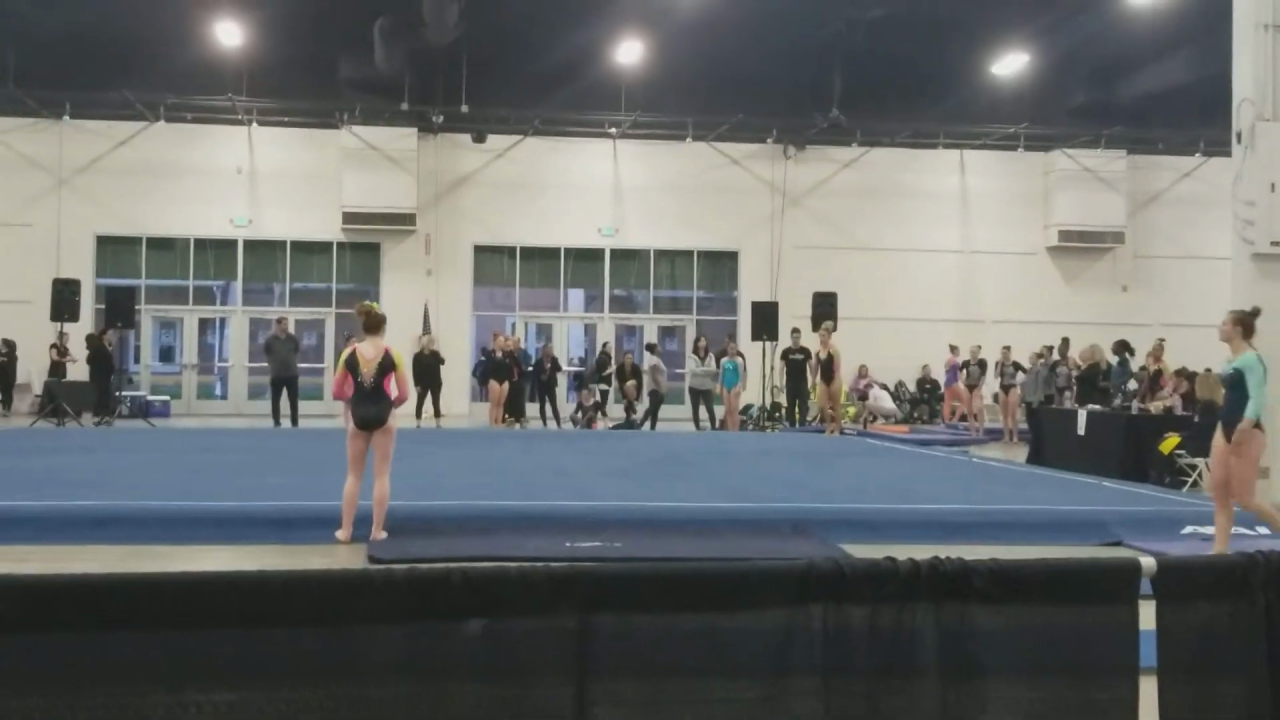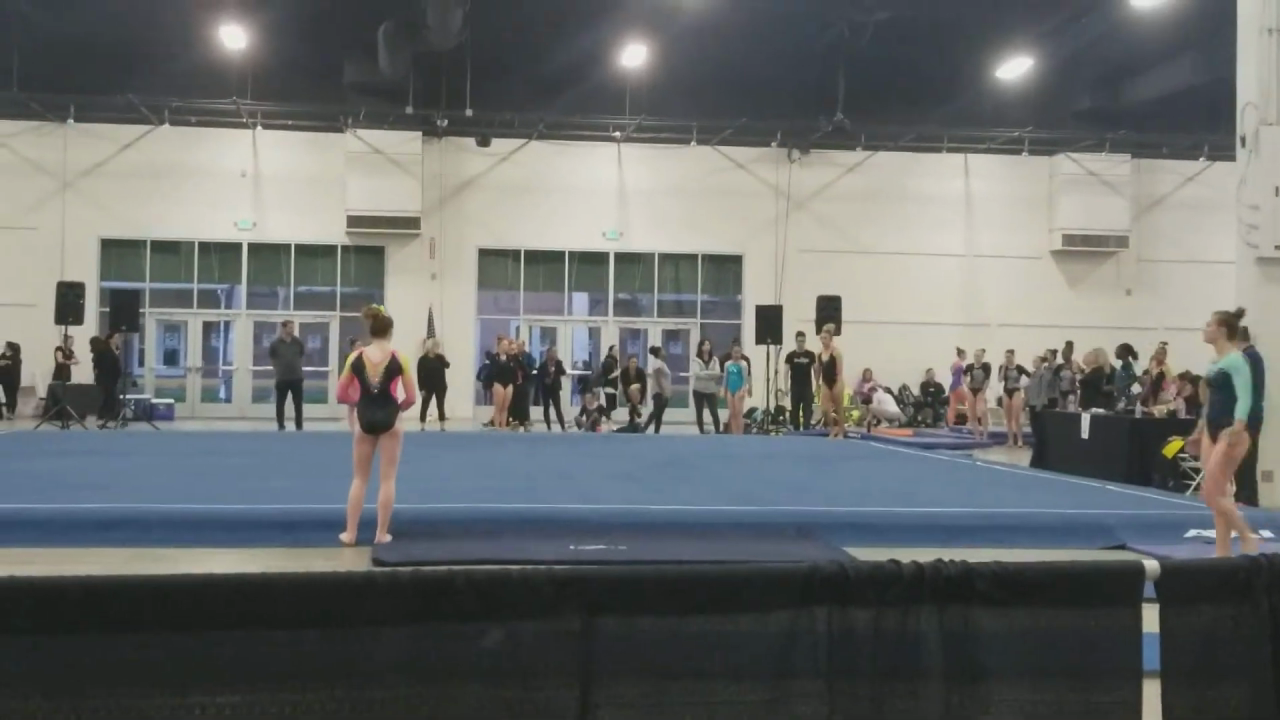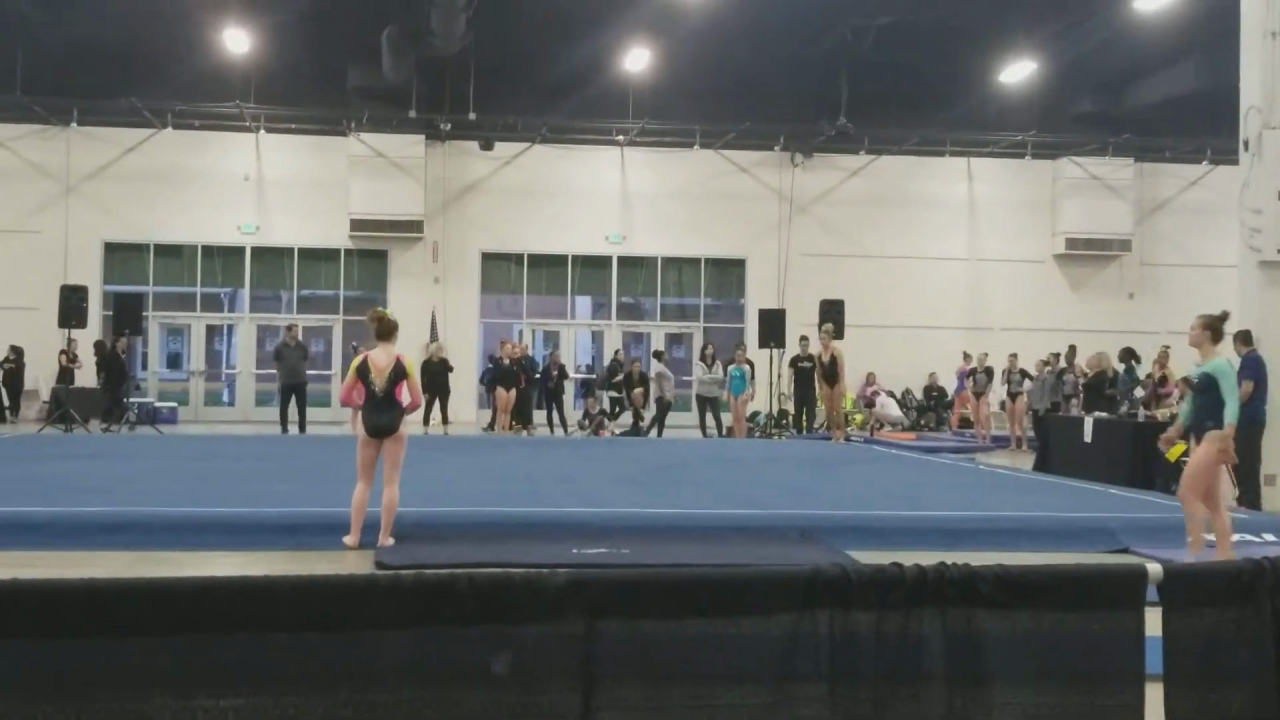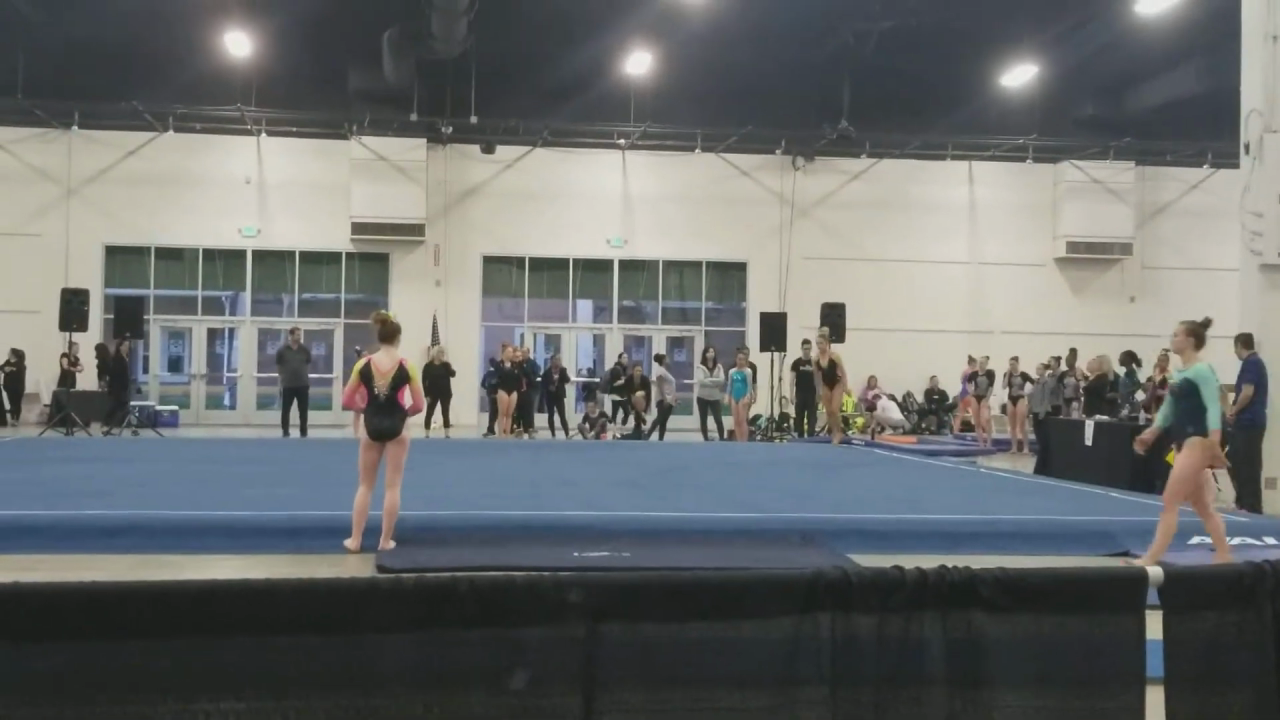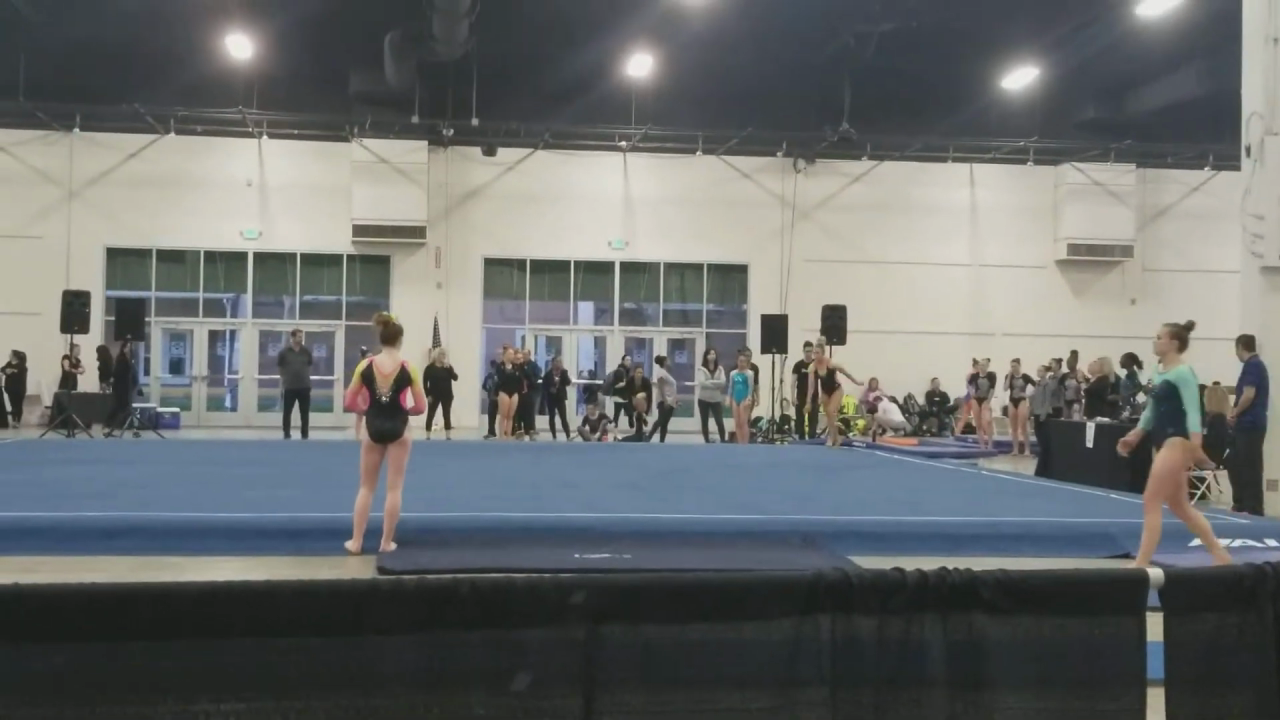
dt=0.1s
person 1, frame 1
left shoulder: (1251, 361)
right shoulder: (1230, 361)
left elbow: (1256, 398)
left wrist: (1243, 429)
left hip: (1247, 433)
right hip: (1225, 429)
left knee: (1242, 498)
right knee: (1219, 493)
right ankle: (1220, 548)
person 1, frame 2
left shoulder: (1236, 362)
right shoulder: (1215, 363)
left elbow: (1244, 400)
left wrist: (1234, 435)
right wrist: (1200, 431)
left hip: (1229, 433)
right hip: (1212, 432)
left knee: (1212, 494)
right knee: (1217, 495)
left ankle: (1248, 538)
right ankle: (1223, 552)
person 1, frame 3
left shoulder: (1221, 366)
right shoulder: (1199, 366)
left elbow: (1231, 403)
left wrist: (1227, 440)
right wrist: (1174, 431)
left hip: (1215, 436)
right hip: (1199, 435)
left knee: (1187, 494)
right knee: (1212, 501)
left ankle: (1195, 554)
right ankle: (1225, 556)
person 1, frame 4
left shoulder: (1203, 371)
right shoulder: (1179, 372)
left elbow: (1213, 409)
right elbow: (1169, 407)
left wrist: (1214, 445)
right wrist: (1150, 433)
left hip: (1196, 442)
right hip: (1182, 441)
left knee: (1170, 503)
right knee: (1202, 505)
left ankle: (1149, 561)
right ankle: (1224, 558)
person 1, frame 5
left shoulder: (1183, 373)
right shoulder: (1158, 373)
left elbow: (1192, 412)
left wrist: (1195, 448)
right wrist: (1134, 435)
left hip: (1177, 443)
right hip: (1161, 443)
left knee: (1151, 504)
right knee: (1181, 508)
left ankle: (1141, 565)
right ankle: (1220, 556)
person 2, frame 1
left shoulder: (349, 354)
right shoulder: (392, 355)
left elbow: (337, 391)
right elbow: (404, 395)
left hip: (358, 416)
right hip: (383, 416)
left knee: (353, 475)
right knee: (381, 475)
left ankle: (346, 530)
right ankle: (377, 530)
person 2, frame 2
left shoulder: (356, 357)
right shoulder: (399, 359)
left elbow: (342, 394)
right elbow: (411, 398)
left hip: (365, 419)
right hip: (390, 420)
left knee: (359, 479)
right knee: (387, 479)
left ankle: (350, 533)
right ankle: (382, 533)
person 2, frame 3
left shoulder: (360, 361)
right shoulder: (404, 363)
left elbow: (345, 397)
right elbow: (417, 402)
left hip: (369, 423)
right hip: (394, 424)
left knee: (363, 482)
right knee: (391, 483)
left ankle: (354, 536)
right ankle: (384, 537)
person 2, frame 4
left shoulder: (363, 364)
right shoulder: (407, 366)
left elbow: (347, 401)
right elbow: (419, 405)
left hip: (372, 426)
right hip: (397, 427)
left knee: (365, 486)
right knee: (393, 486)
left ankle: (355, 539)
right ankle: (386, 540)
person 2, frame 5
left shoulder: (365, 366)
right shoulder: (408, 368)
left elbow: (349, 403)
right elbow: (422, 408)
left hip: (373, 428)
right hip: (398, 429)
left knee: (366, 487)
right knee: (394, 488)
left ankle: (356, 541)
right ankle: (386, 542)
